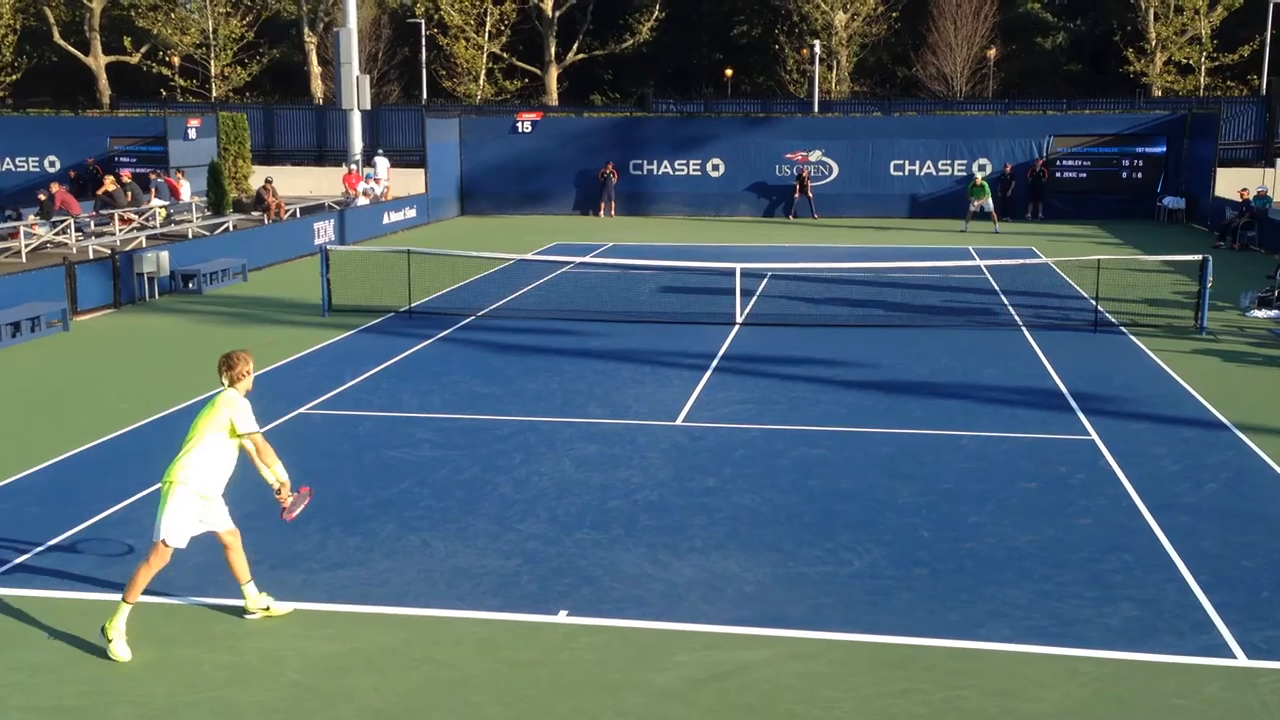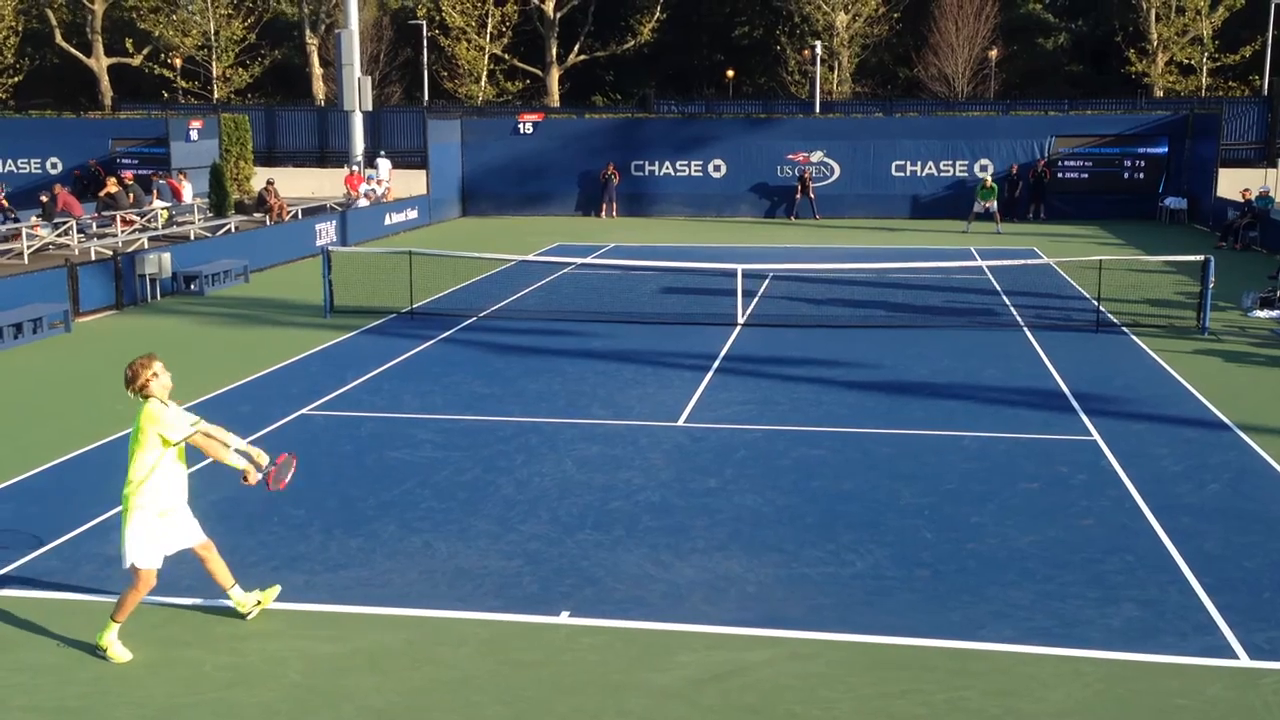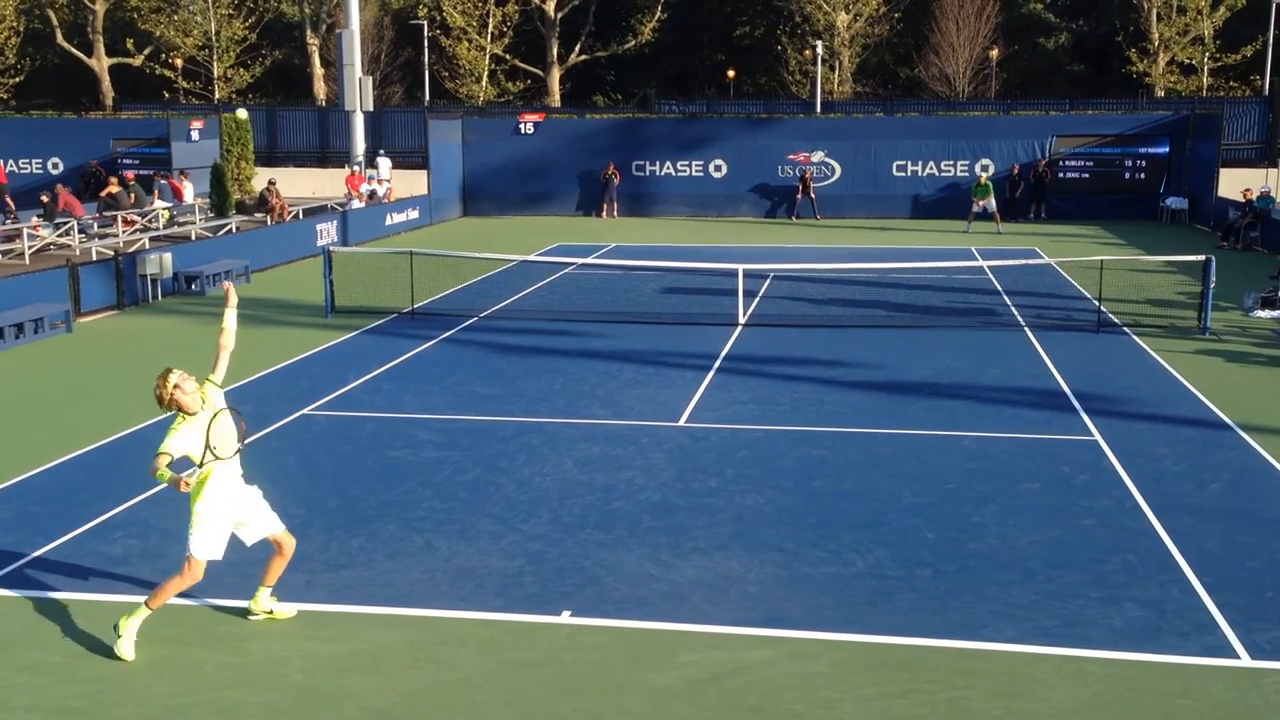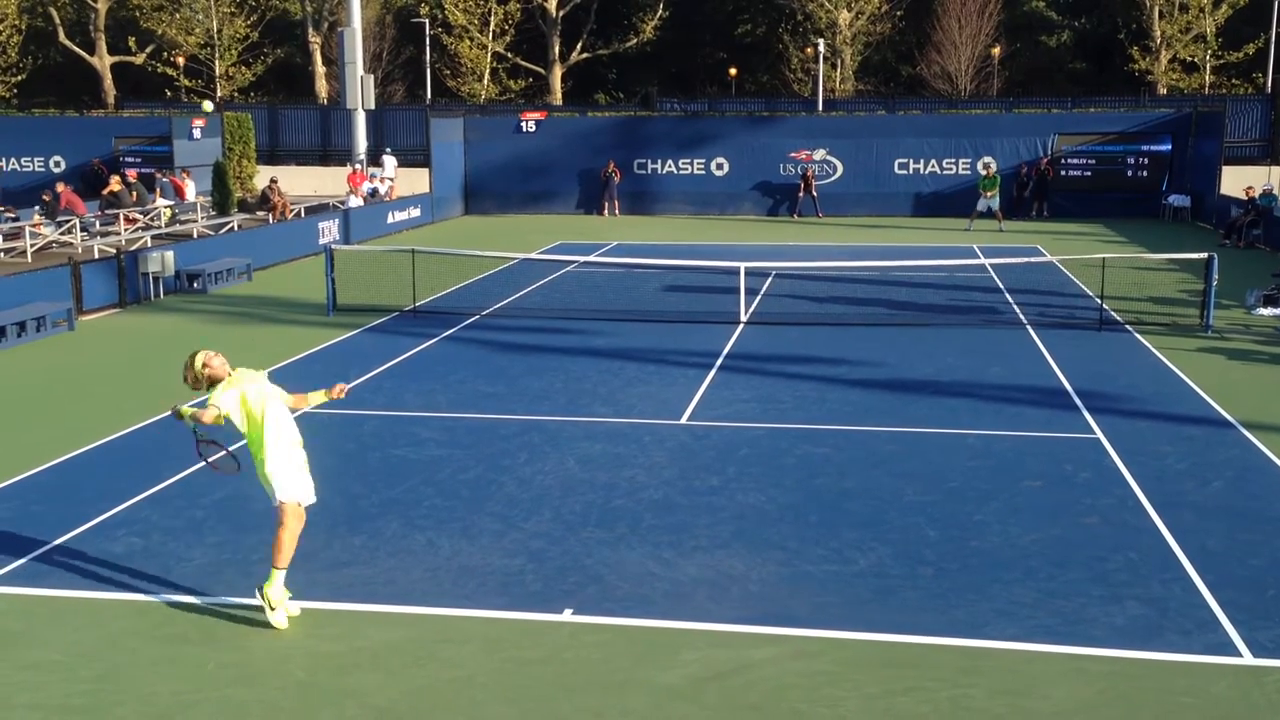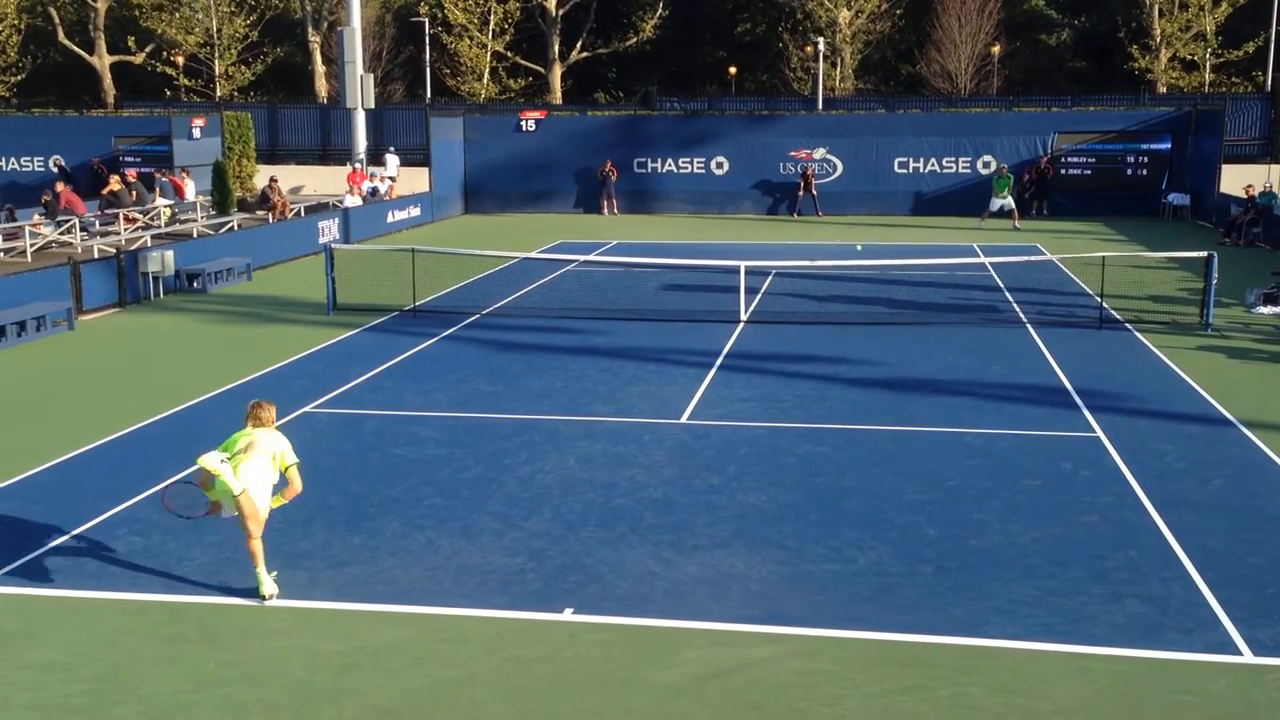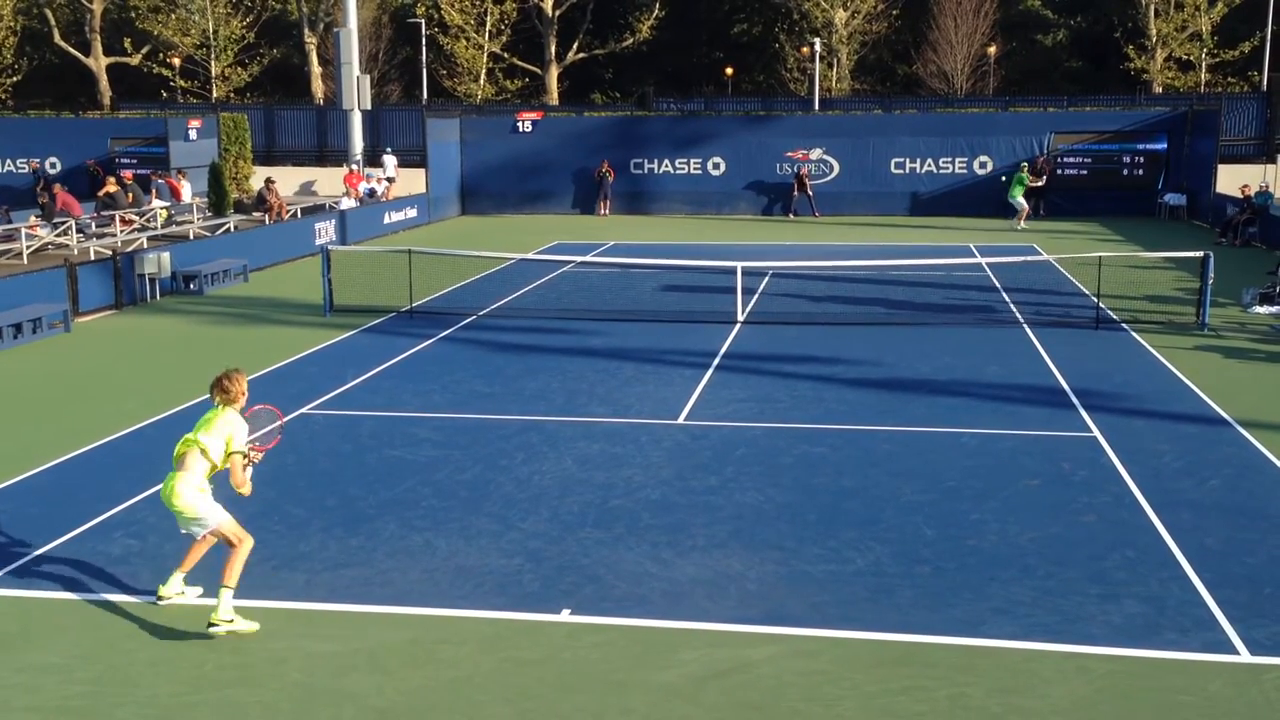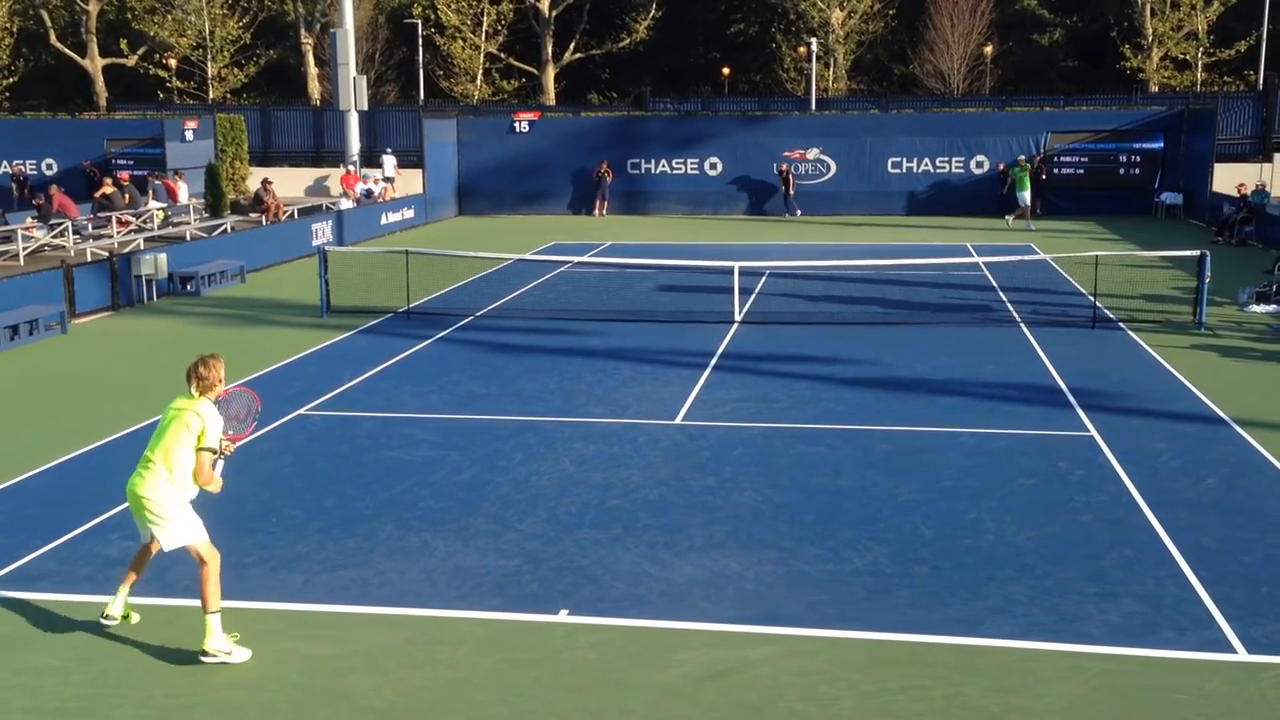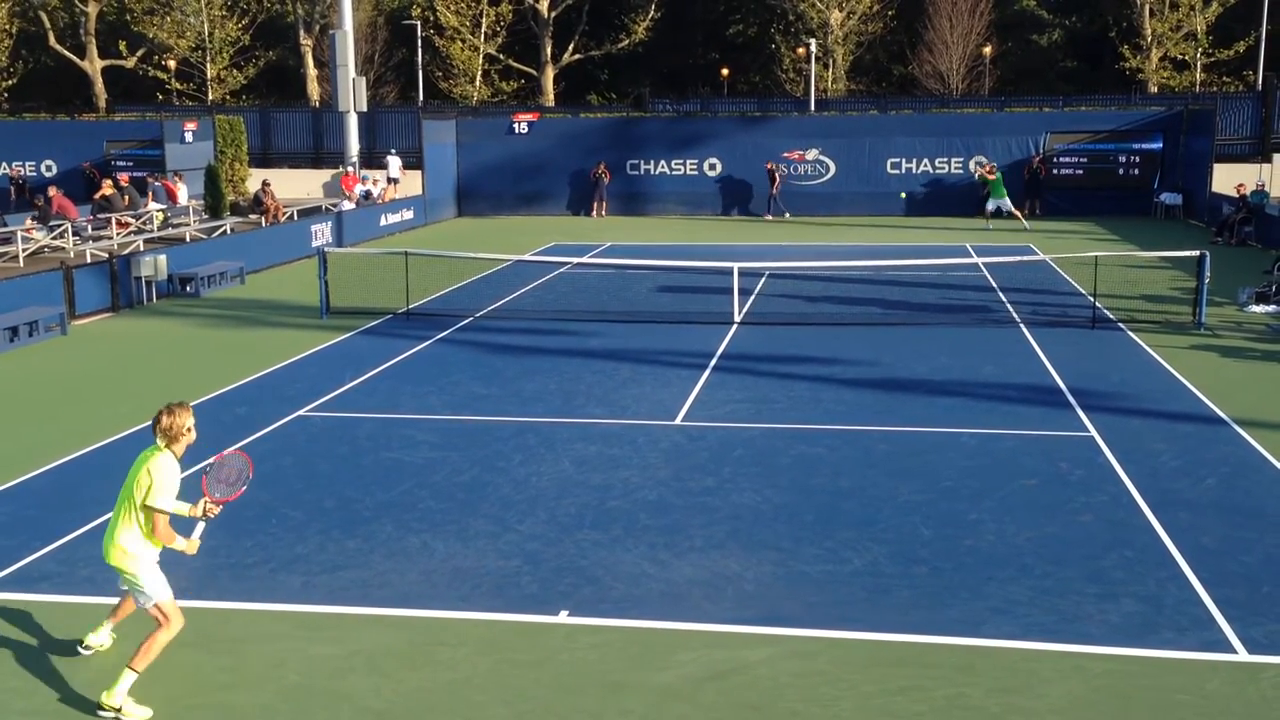
dt=0.5s
person 1, frame 1
left shoulder: (225, 402)
right shoulder: (236, 403)
left elbow: (252, 451)
right elbow: (262, 447)
left wrist: (275, 484)
right wrist: (284, 479)
left hip: (205, 490)
right hip: (185, 487)
left knee: (232, 537)
right knee: (159, 555)
left ankle: (255, 601)
right ankle: (115, 626)
person 1, frame 2
left shoulder: (168, 408)
right shoulder: (156, 413)
left elbow: (211, 429)
right elbow: (206, 445)
left wrist: (250, 449)
right wrist: (245, 465)
left hip: (171, 504)
right hip: (145, 508)
left knee: (207, 549)
right knee: (144, 580)
left ankle: (244, 601)
right ankle: (107, 638)
person 1, frame 3
left shoulder: (209, 393)
right shoulder: (176, 432)
left elbow: (225, 348)
right elbow: (159, 465)
left wrist: (231, 306)
right wrist: (174, 478)
left hip: (240, 494)
right hip: (209, 504)
left knee: (285, 544)
right knee: (191, 574)
left ankle: (261, 601)
right ankle: (129, 624)
person 1, frame 4
left shoulder: (249, 377)
right shoulder: (221, 393)
left elbow: (294, 401)
right elbow: (210, 416)
left wrist: (326, 394)
right wrist: (185, 412)
left hip: (291, 449)
right hip: (272, 454)
left knee: (298, 516)
right knee: (290, 514)
left ankle: (275, 590)
right ankle: (272, 590)
person 1, frame 5
left shoulder: (235, 438)
right shoulder: (280, 439)
left elbow: (203, 481)
right elbow: (296, 486)
left wrist: (214, 499)
right wrist: (272, 503)
left hip: (231, 471)
right hip: (256, 474)
left knee: (252, 529)
right knee: (253, 531)
left ankle: (265, 582)
person 1, frame 6
left shoulder: (210, 416)
right shoulder: (236, 425)
right elbow: (237, 479)
left wrist: (242, 460)
right wrist: (245, 488)
left hip: (172, 488)
right hip: (189, 492)
left knee: (210, 534)
right knee: (242, 542)
left ankle: (172, 587)
right ankle: (223, 614)
person 1, frame 7
left shoulder: (177, 405)
right shoulder: (211, 417)
right elbow: (202, 475)
left wrist: (215, 448)
right wrist: (215, 485)
left hip: (139, 488)
right hip: (165, 496)
left knee: (150, 546)
right knee: (210, 558)
left ankle: (116, 608)
right ankle: (215, 641)
person 1, frame 8
left shoulder: (152, 454)
right shoulder: (167, 470)
right elbow: (160, 531)
left wrist: (192, 509)
right wrist: (185, 545)
left hip: (119, 544)
right hip: (135, 552)
left knee: (140, 589)
right knee: (172, 621)
left ankle: (97, 637)
